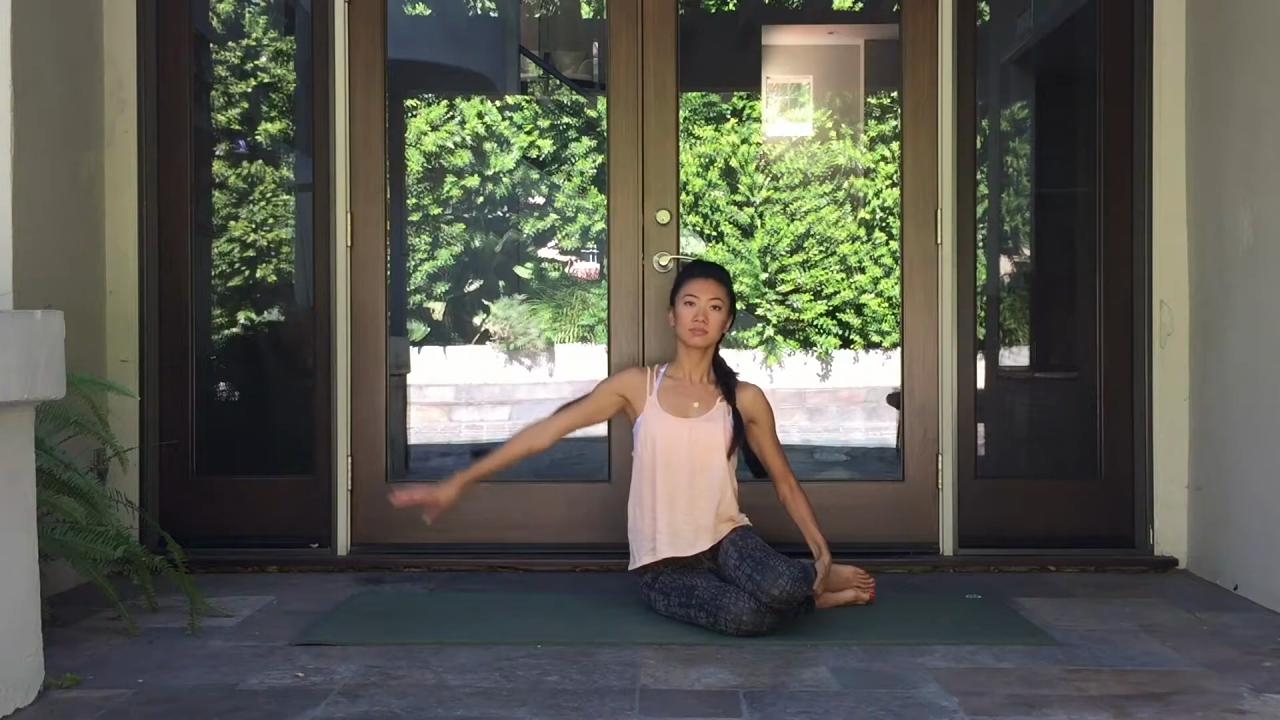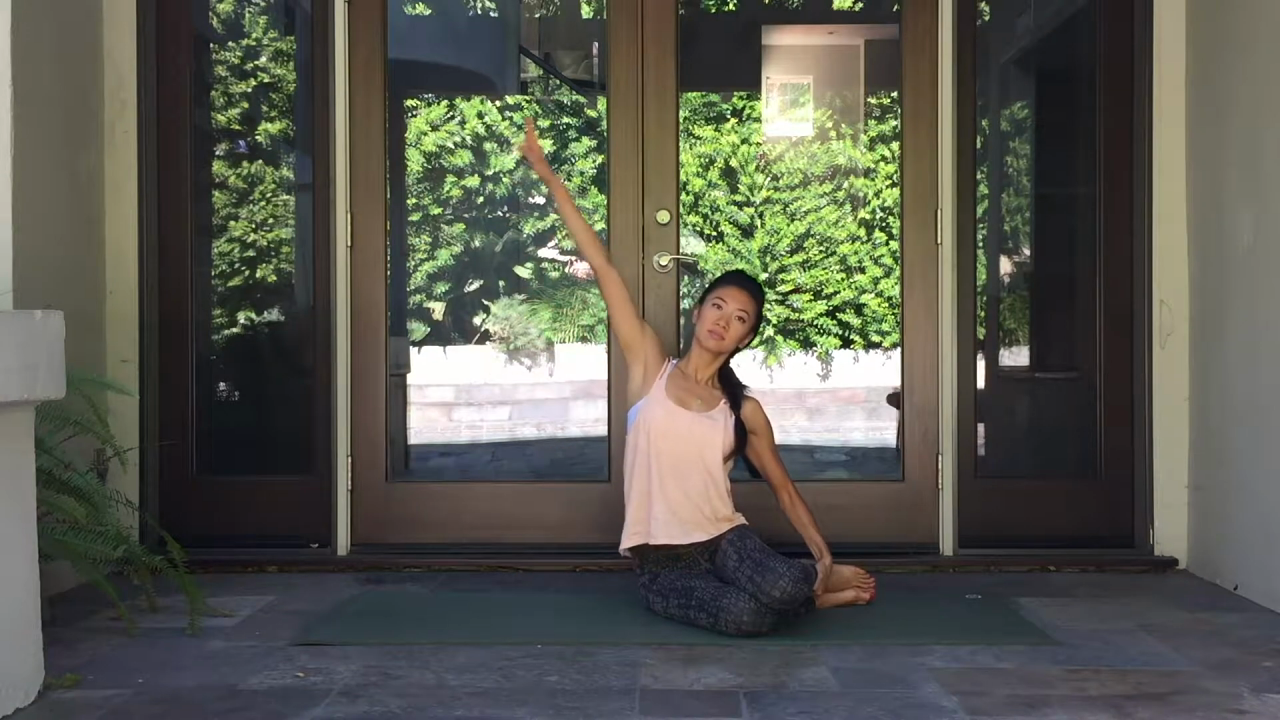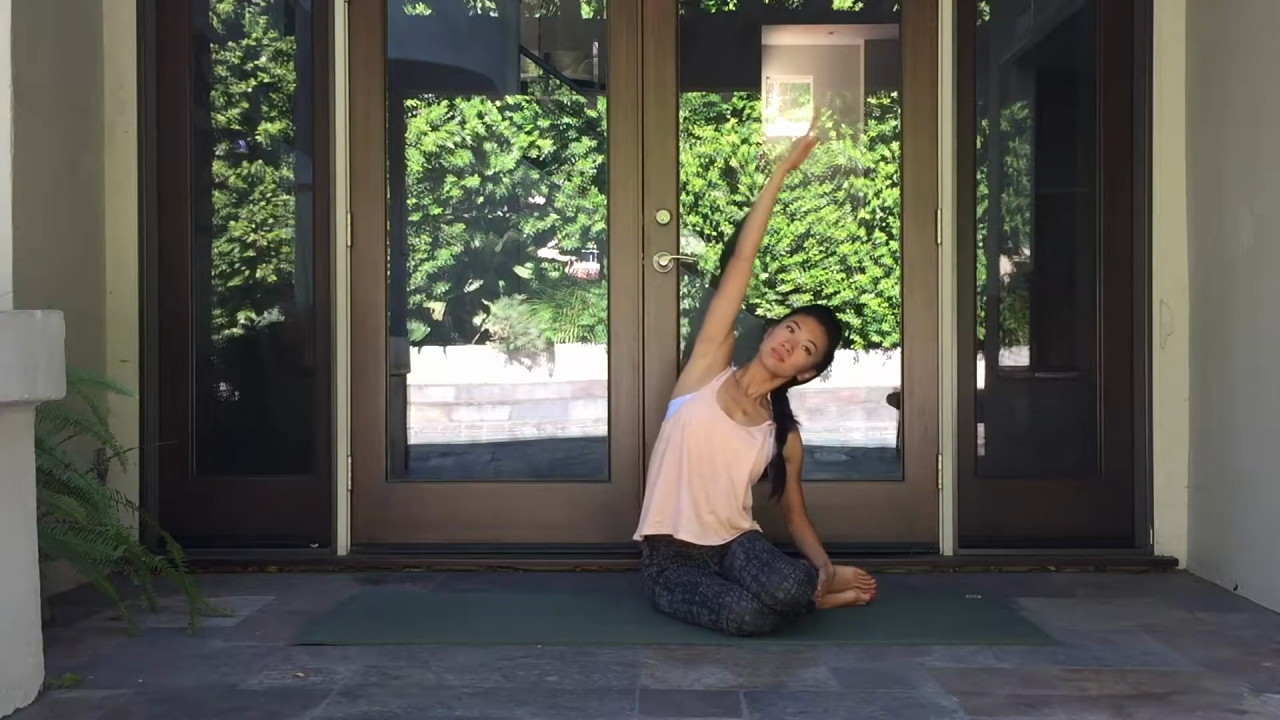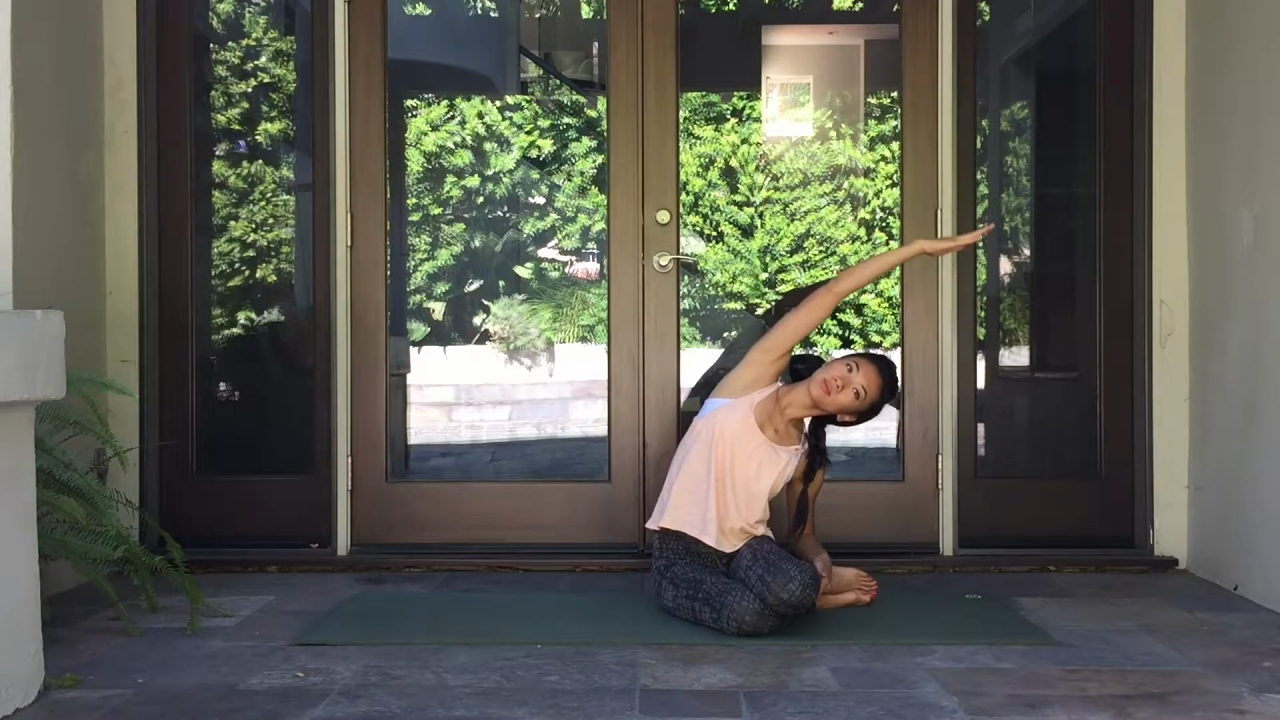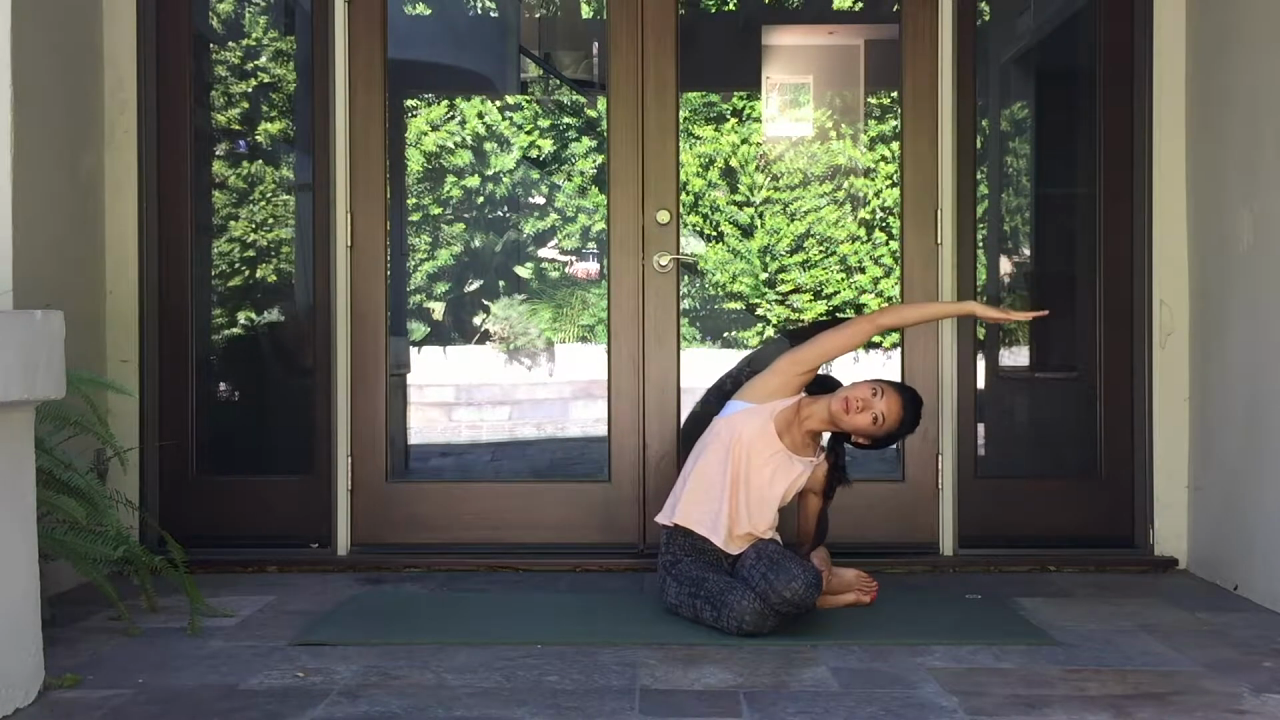
dt=0.7s
person 1, frame 1
left shoulder: (746, 399)
right shoulder: (638, 385)
left elbow: (785, 481)
right elbow: (547, 430)
left wrist: (823, 552)
right wrist: (460, 482)
left hip: (726, 540)
right hip: (663, 565)
left knee: (783, 585)
right knee: (746, 614)
left ankle: (817, 576)
right ankle: (812, 590)
person 1, frame 2
left shoulder: (745, 411)
right shoulder: (649, 367)
left elbow: (782, 487)
right elbow: (603, 269)
left wrist: (825, 557)
right wrist: (549, 177)
left hip: (724, 540)
right hip: (660, 562)
left knee: (780, 590)
right knee: (743, 618)
left ankle: (815, 581)
right ankle: (809, 591)
person 1, frame 3
left shoulder: (785, 438)
right shoulder: (711, 364)
left elbow: (796, 516)
right elbow: (740, 261)
left wrist: (827, 567)
right wrist: (780, 173)
left hip: (734, 543)
right hip: (671, 554)
left knee: (790, 586)
right knee: (747, 616)
left ankle: (818, 585)
right ankle: (815, 592)
person 1, frame 4
left shoulder: (807, 459)
right shoulder: (757, 378)
left elbow: (803, 534)
right elbow: (831, 293)
left wrist: (821, 564)
right wrist: (919, 247)
left hip: (744, 547)
right hip: (680, 550)
left knee: (794, 588)
right knee: (748, 615)
left ankle: (814, 585)
right ankle: (815, 590)
person 1, frame 5
left shoulder: (819, 471)
right shoulder: (782, 383)
left elbow: (809, 540)
right elbow: (875, 322)
left wrist: (817, 559)
right wrist: (971, 308)
left hip: (750, 549)
right hip: (688, 547)
left knee: (798, 586)
right knee: (749, 615)
